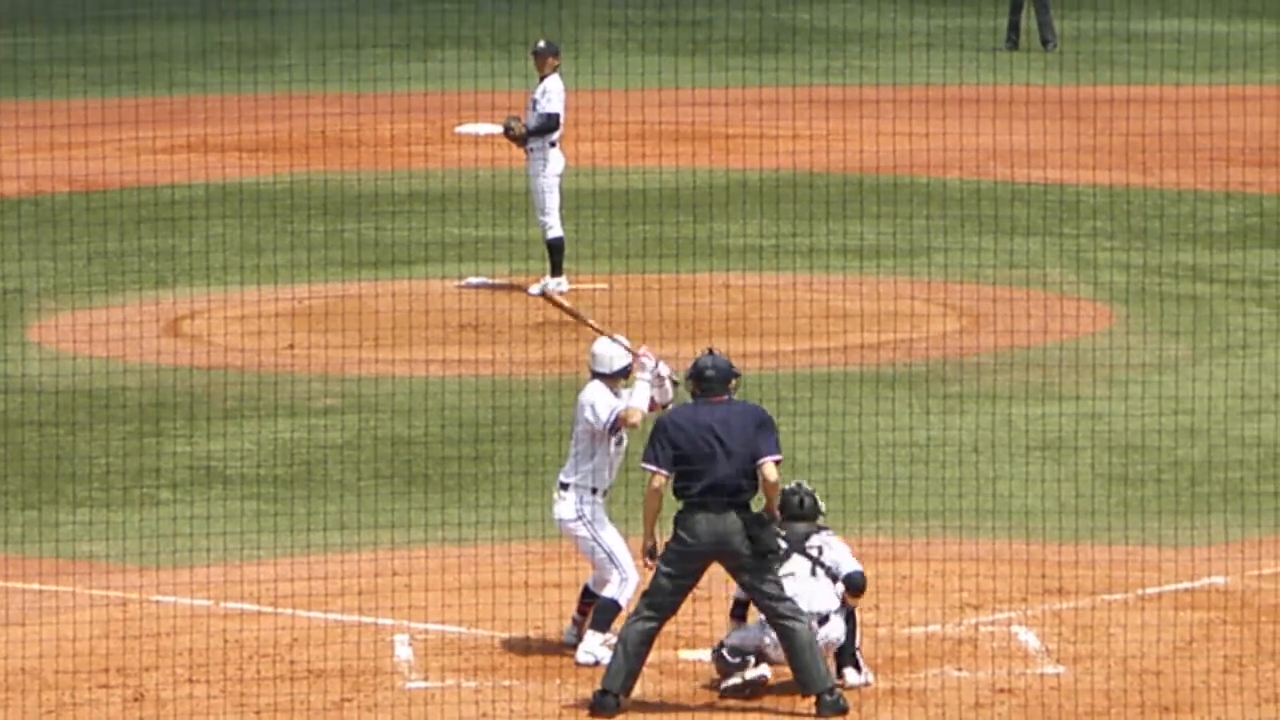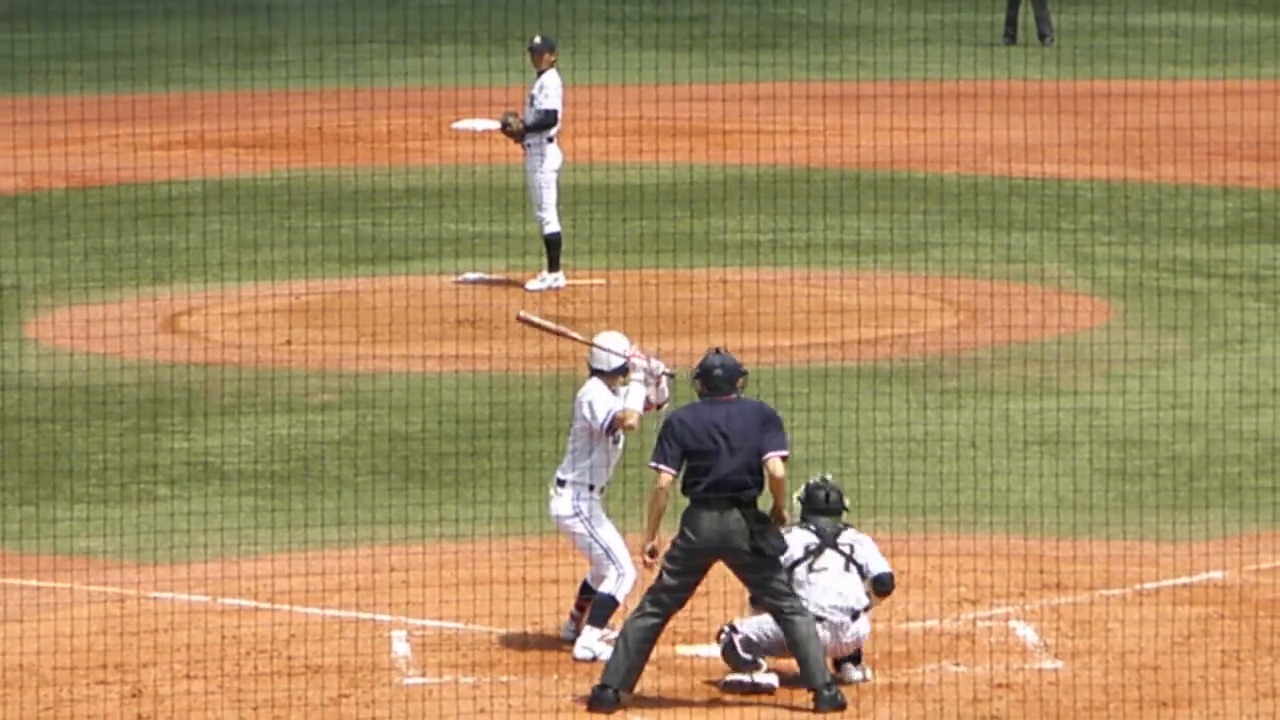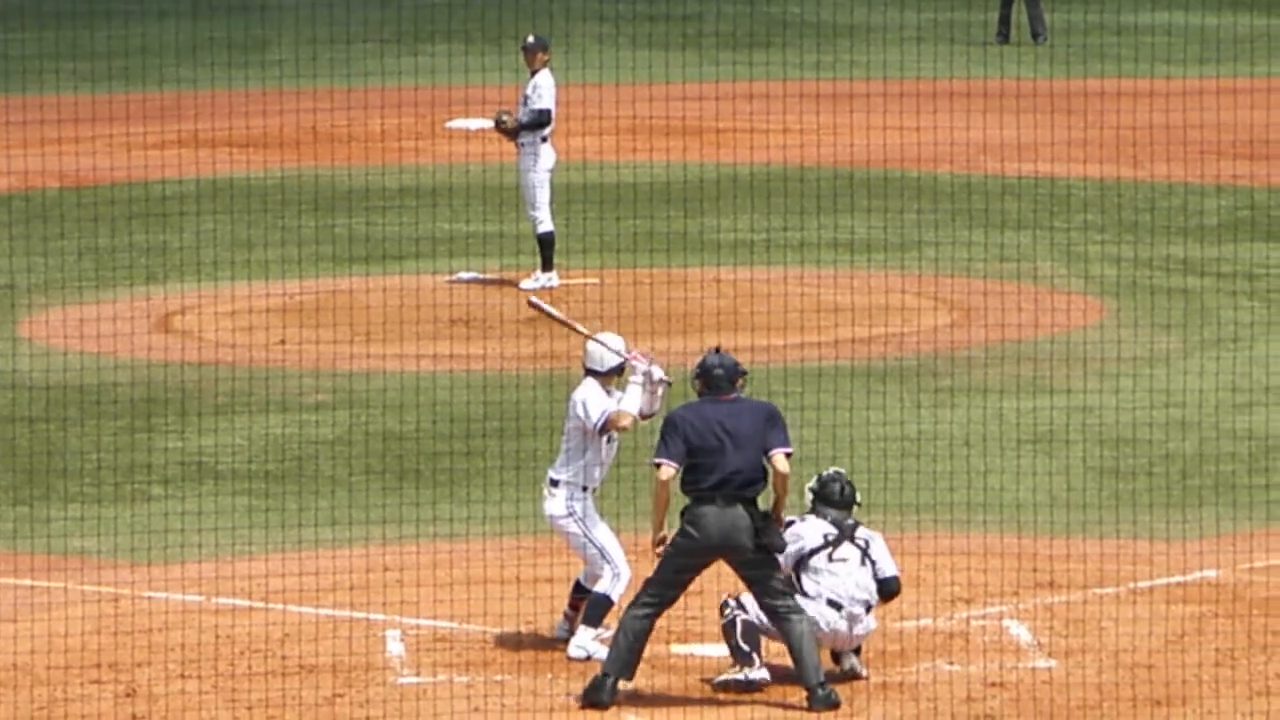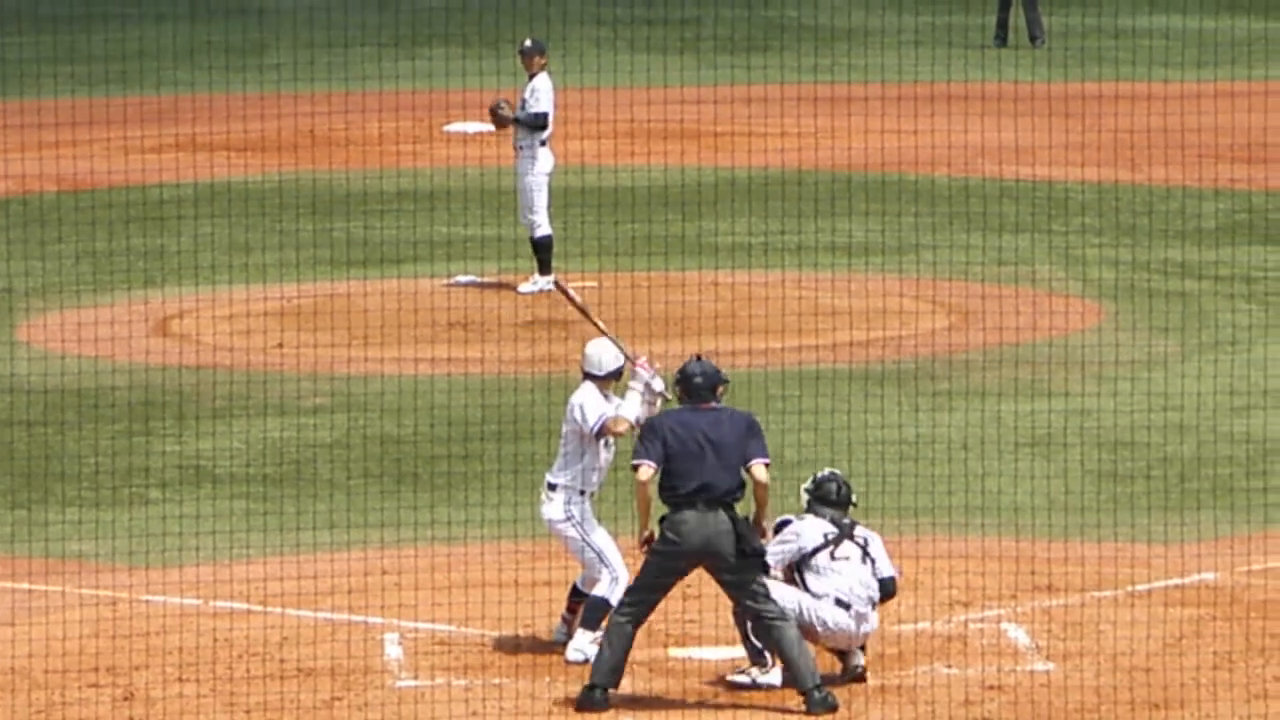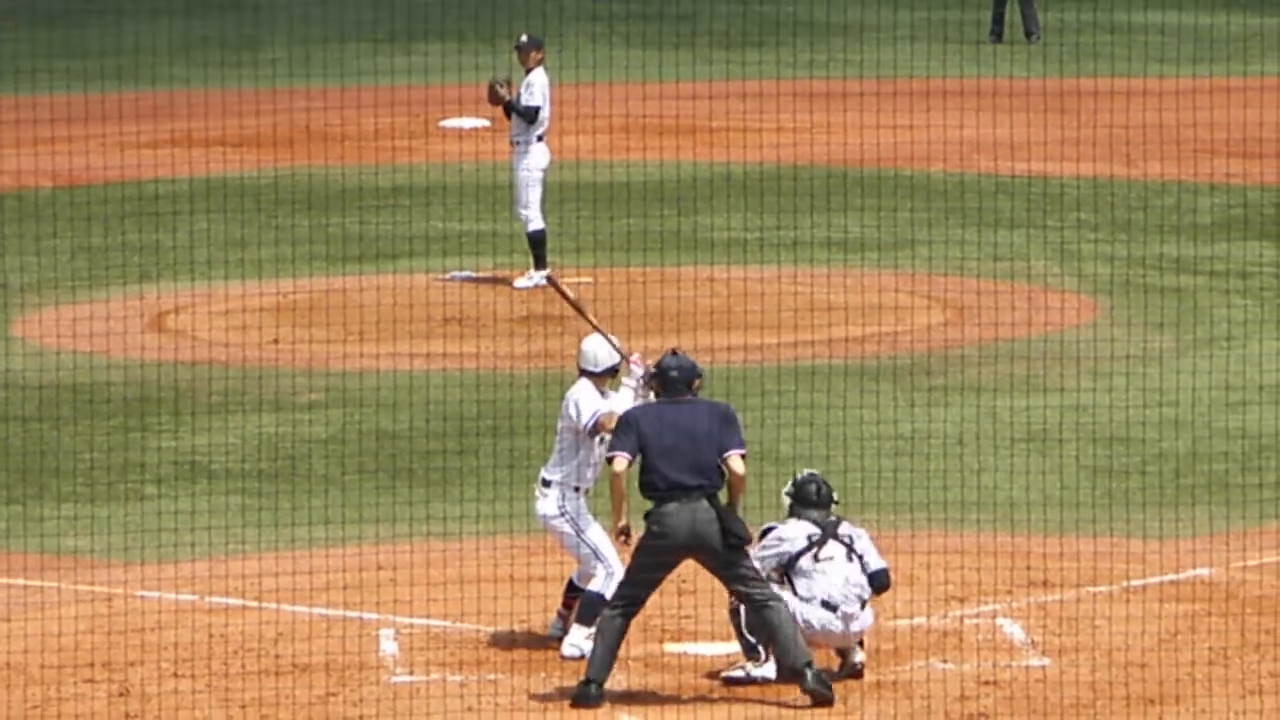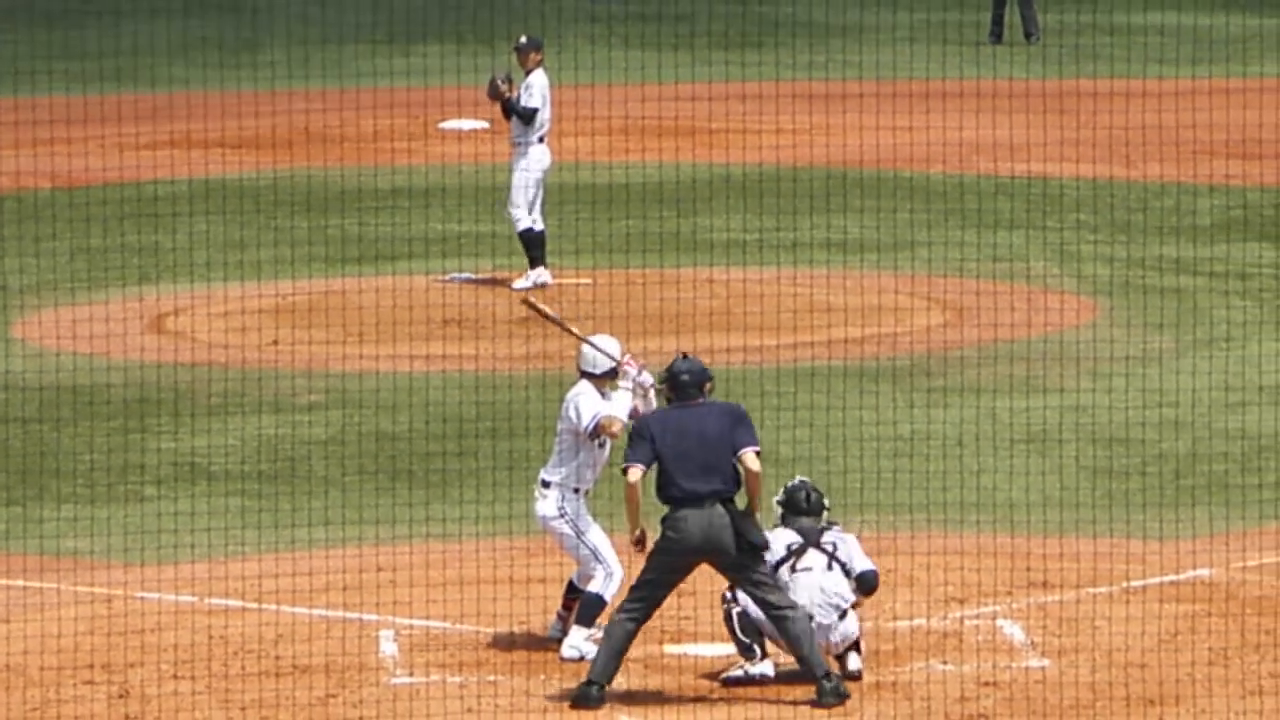
dt=0.2s
person 1, frame 1
left shoulder: (672, 421)
right shoulder: (756, 416)
left elbow: (656, 484)
right elbow: (770, 476)
left wrist: (648, 537)
right wrist: (771, 510)
left hip: (692, 527)
right hip: (740, 525)
left knee: (649, 612)
right knee: (785, 612)
person 1, frame 2
left shoulder: (680, 420)
right shoulder: (762, 414)
left elbow: (663, 482)
right elbow: (777, 471)
left wrist: (651, 536)
right wrist: (779, 509)
left hip: (697, 525)
right hip: (744, 523)
left knee: (653, 610)
right knee: (789, 608)
left ankle: (610, 690)
right ankle: (824, 689)
person 1, frame 3
left shoulder: (681, 417)
right shoulder: (765, 413)
left elbow: (665, 476)
right elbow: (782, 468)
left wrist: (658, 528)
right wrist: (778, 508)
left hip: (699, 520)
right hip: (745, 520)
left knee: (648, 602)
right knee: (785, 608)
left ankle: (607, 683)
right ankle: (818, 689)
person 1, frame 4
left shoulder: (660, 423)
right shoulder: (743, 422)
left elbow: (643, 477)
right elbow: (761, 479)
left wrist: (645, 526)
right wrist: (759, 519)
left hip: (678, 527)
right hip: (725, 527)
left knee: (630, 610)
right knee: (769, 613)
left ankle: (597, 689)
right ankle: (814, 692)
person 1, frame 5
left shoulder: (636, 417)
right shoulder: (719, 413)
left elbow: (618, 469)
right elbow: (738, 470)
left wrist: (619, 517)
right wrist: (732, 509)
left hip: (664, 520)
right hip: (710, 518)
left knee: (622, 605)
right knee: (762, 598)
left ankle: (592, 686)
right ankle: (808, 674)
person 1, frame 6
left shoulder: (649, 425)
right shoulder: (732, 414)
left elbow: (633, 479)
right elbow: (753, 467)
left wrist: (635, 527)
right wrist: (751, 510)
left hip: (679, 527)
right hip: (725, 522)
left knee: (634, 608)
right knee: (780, 605)
left ankle: (594, 686)
right ankle: (825, 682)
person 2, frame 1
left shoulder: (614, 394)
right shoulder: (596, 396)
left elbow: (660, 402)
right elbow: (633, 419)
left wrist: (659, 377)
right wrist: (643, 377)
left hip: (585, 501)
right hip: (580, 503)
left knee: (609, 567)
right knee: (624, 575)
left ankle: (578, 630)
right ankle: (590, 647)
person 2, frame 2
left shoulder: (612, 392)
right shoulder: (594, 395)
left elbow: (656, 401)
right elbow: (630, 421)
left wrist: (654, 376)
right wrist: (638, 377)
left hip: (581, 498)
right hip: (576, 500)
left knee: (606, 563)
right knee: (622, 571)
left ankle: (576, 625)
right ankle: (588, 643)
person 2, frame 3
left shoulder: (606, 395)
right shoulder: (589, 395)
left elbow: (646, 412)
right elbow: (623, 422)
left wrist: (652, 384)
right wrist: (636, 380)
left hip: (574, 498)
right hip: (569, 500)
left knee: (600, 562)
right knee: (616, 570)
left ankle: (570, 624)
right ankle: (582, 641)
person 2, frame 4
left shoulder: (604, 400)
right shoulder: (587, 399)
left elbow: (642, 421)
right elbow: (620, 428)
left wrist: (651, 394)
right wrist: (636, 386)
left hip: (570, 501)
right hip: (567, 504)
left knee: (599, 565)
right knee: (614, 573)
left ankle: (568, 628)
right ankle: (581, 645)
person 2, frame 5
left shoulder: (599, 395)
right shoulder: (582, 395)
right elbow: (612, 424)
left wrist: (640, 388)
right wrist: (629, 383)
left hip: (565, 498)
right hip: (562, 499)
left knee: (593, 561)
right knee: (609, 569)
left ankle: (564, 623)
right ankle: (575, 640)
person 2, frame 6
left shoulder: (601, 395)
right shoulder: (583, 397)
left elbow: (643, 411)
right elbow: (613, 428)
left wrist: (643, 388)
right wrist: (626, 385)
left hip: (566, 499)
right hip: (561, 501)
left knee: (593, 562)
right knee: (609, 570)
left ankle: (564, 624)
right ankle: (575, 642)
person 3, frame 1
left shoulder: (552, 85)
right shoulder: (544, 85)
left elbow: (552, 122)
left wrist: (526, 133)
right wrist: (524, 133)
left hip: (545, 157)
right hip: (539, 157)
left knee: (549, 218)
right knee: (548, 218)
left ankle: (557, 278)
right ankle: (555, 276)
person 3, frame 2
left shoulder: (549, 81)
right shoulder: (542, 82)
left elbow: (550, 119)
left wrist: (524, 129)
right wrist: (522, 129)
left hip: (542, 153)
right hip: (536, 152)
left knee: (546, 213)
right knee: (545, 213)
left ankle: (554, 273)
right ankle: (552, 272)
person 3, frame 3
left shoulder: (542, 81)
right shoulder: (535, 81)
left elbow: (544, 118)
left wrist: (518, 126)
right wrist: (516, 127)
left hip: (536, 152)
right hip: (530, 152)
left knee: (539, 213)
right knee: (536, 212)
left ankle: (548, 274)
right ankle: (545, 271)
person 3, frame 4
left shoulder: (540, 84)
right shoulder: (533, 84)
left elbow: (541, 122)
left wrist: (512, 118)
right wrist: (512, 117)
left hip: (534, 156)
right hip: (528, 156)
left knee: (537, 217)
right knee: (530, 216)
left ankle: (545, 276)
right ankle: (543, 274)
person 3, frame 5
left shoulder: (536, 79)
right shoulder: (530, 79)
left elbow: (530, 116)
right elbow: (515, 115)
left wrist: (508, 101)
right wrist: (506, 101)
left hip: (530, 152)
right hip: (525, 151)
left knee: (528, 212)
right knee: (531, 211)
left ankle: (541, 271)
right ankle: (540, 269)
person 3, frame 6
left shoulder: (536, 80)
right shoulder: (531, 81)
left elbow: (527, 117)
right elbow: (511, 115)
left wrist: (508, 98)
right wrist: (505, 98)
left hip: (530, 153)
right hip: (530, 153)
left knee: (517, 211)
right knee: (532, 213)
left ankle: (536, 269)
right ankle: (540, 271)
person 4, frame 1
right shoulder: (829, 542)
left elbow: (740, 604)
right elbow: (857, 584)
left wrist: (736, 640)
right wrist: (848, 602)
left hip: (779, 640)
right hip: (827, 637)
left knee: (724, 652)
right knee: (843, 606)
left ankle: (751, 669)
right ankle: (852, 670)
person 4, frame 2
left shoulder: (790, 538)
right shoulder: (859, 540)
right elbow: (885, 584)
right wrist: (863, 603)
right hip: (851, 637)
left knee: (730, 634)
left ankle: (756, 672)
right ankle: (850, 665)
person 4, frame 3
left shoulder: (804, 527)
right shoulder: (870, 537)
right elbow: (891, 588)
left hip: (821, 621)
right hip: (858, 632)
left knee: (735, 606)
left ankle: (751, 667)
right ankle: (848, 657)
person 4, frame 4
left shoulder: (803, 527)
right shoulder: (867, 535)
right elbow: (888, 589)
left hip: (828, 621)
right hip: (863, 628)
left ankle: (764, 669)
right ankle: (852, 656)
person 4, frame 5
left shoulder: (788, 531)
right shoulder: (853, 532)
right elbow: (881, 581)
left hip: (817, 625)
right hip: (856, 627)
left ankle: (759, 662)
right ankle: (852, 652)
person 4, frame 6
left shoulder: (774, 539)
right shoulder: (842, 538)
right elbow: (869, 582)
right wrist: (855, 597)
right hip: (841, 635)
left knee: (733, 596)
left ankle: (756, 662)
right ankle: (851, 657)
